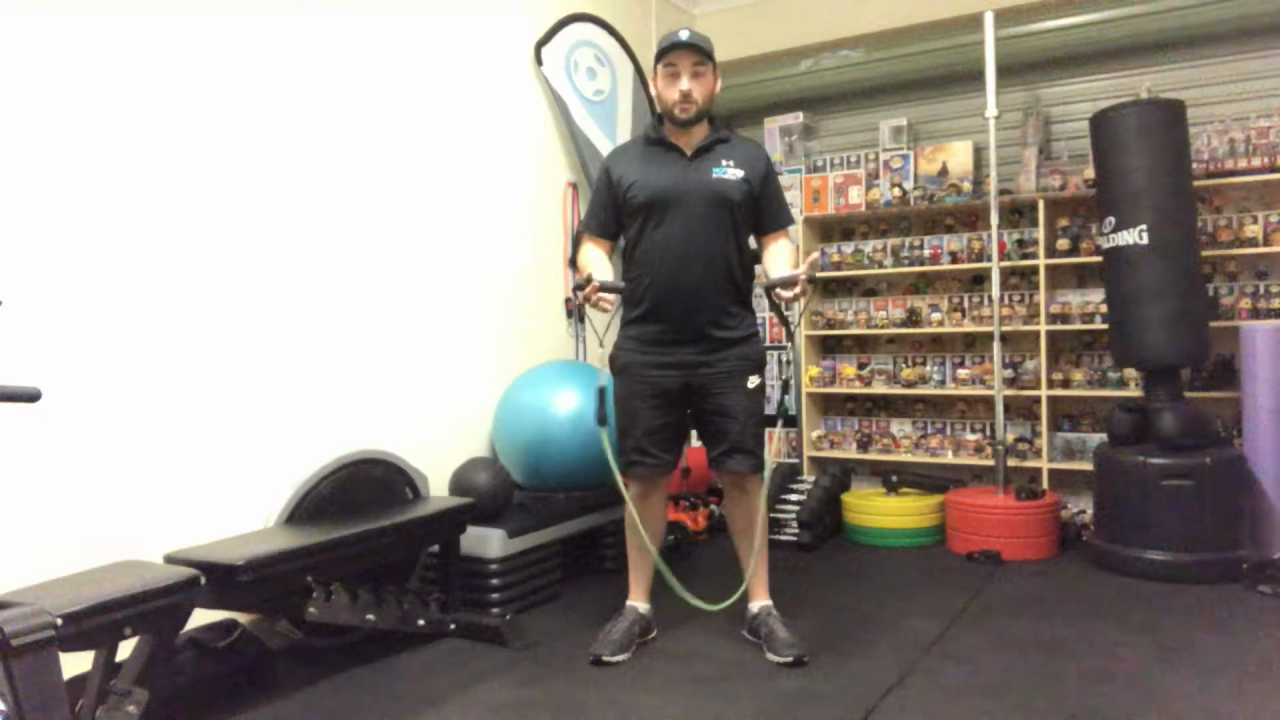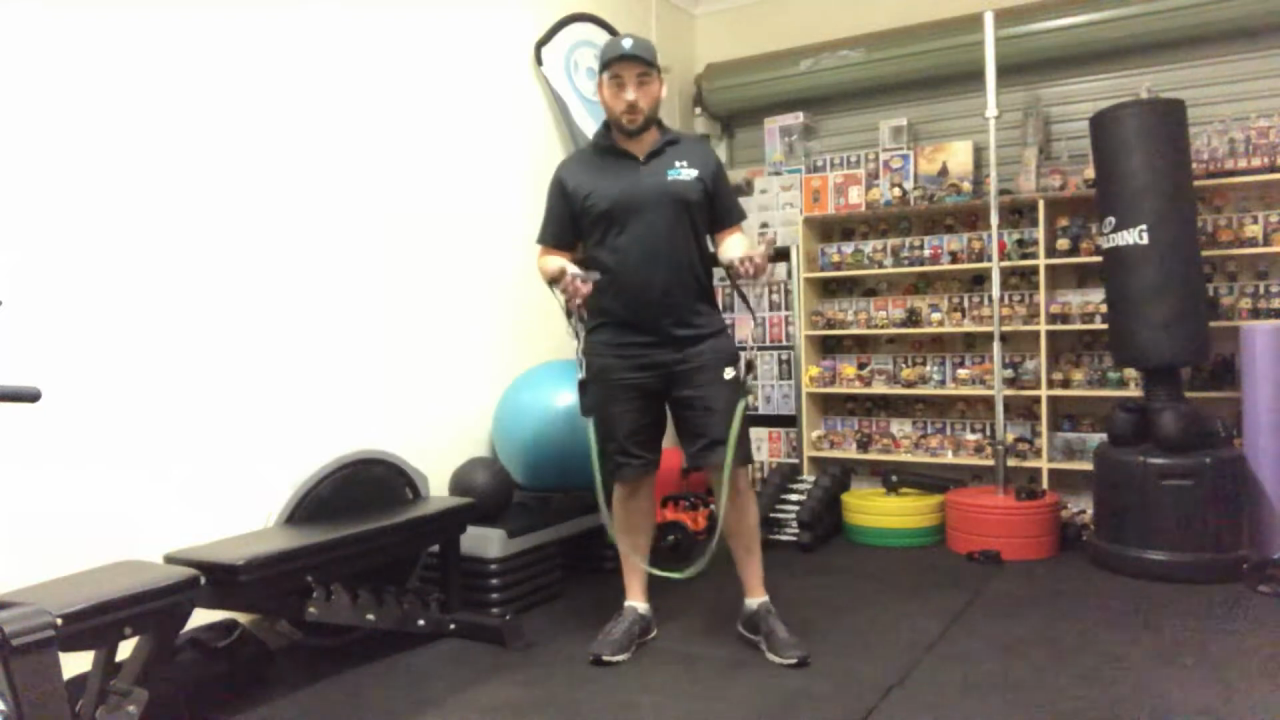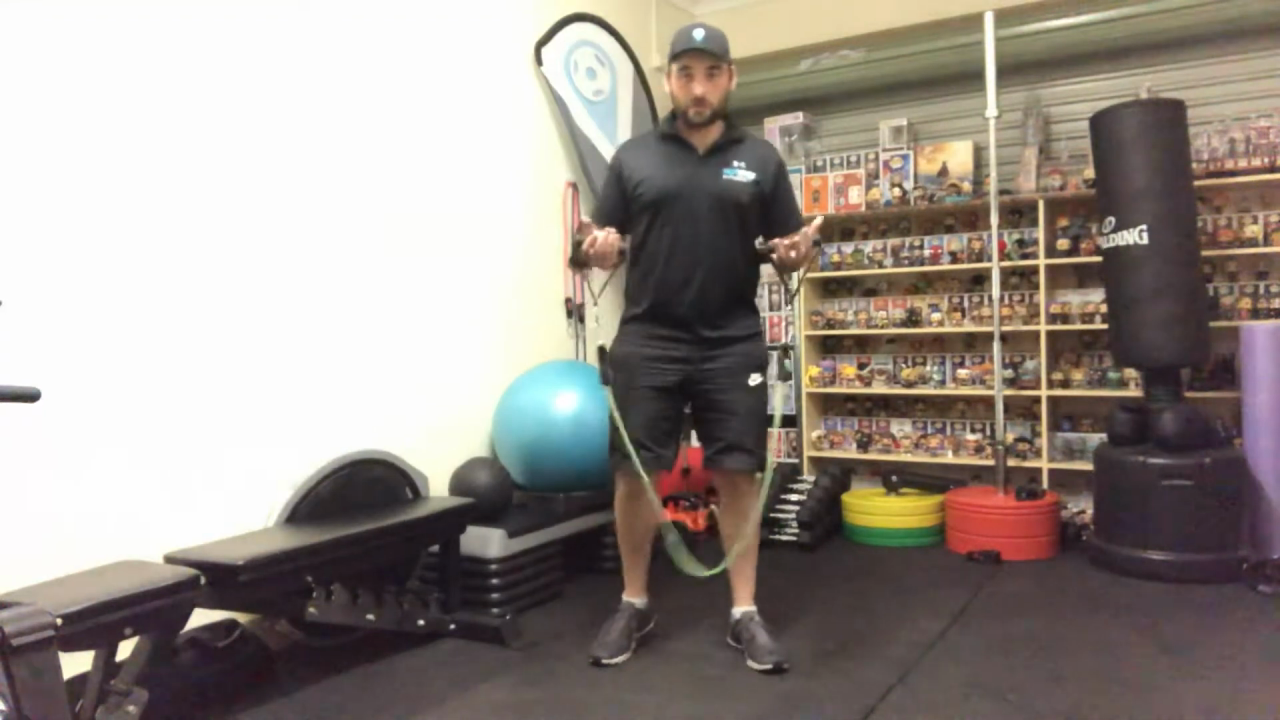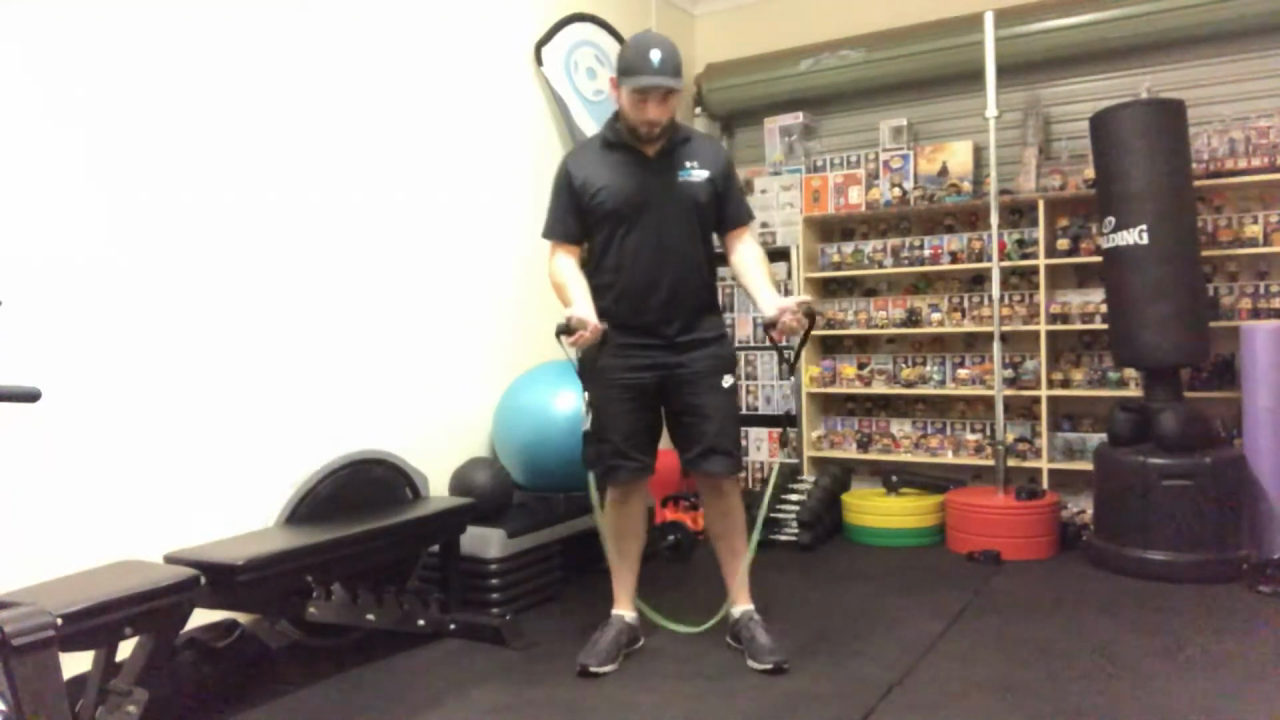
dt=0.7s
person 1, frame 1
left shoulder: (748, 159)
right shoulder: (623, 163)
left elbow: (774, 237)
right elbow: (595, 242)
left wrist: (784, 276)
right wrist: (596, 278)
left hip: (729, 349)
right hip: (645, 350)
left knee: (742, 473)
right knee: (644, 476)
left ankle: (760, 608)
right ankle: (638, 609)
person 1, frame 2
left shoulder: (698, 158)
right shoulder: (576, 172)
left elbow: (726, 232)
right elbow: (551, 254)
left wrist: (742, 257)
right wrist: (563, 275)
left hip: (700, 341)
right hip: (617, 352)
left knee: (728, 468)
right knee: (630, 477)
left ankle: (757, 605)
right ankle: (636, 608)
person 1, frame 3
left shoulder: (760, 159)
right shoulder: (634, 156)
left elbow: (786, 242)
right elbow: (604, 235)
left wrist: (797, 252)
right wrist: (600, 249)
left hip: (732, 343)
right hip: (648, 339)
left knee: (738, 473)
right knee: (634, 472)
left ankle: (744, 614)
right ankle: (634, 603)
person 1, frame 4
left shoulder: (708, 156)
right shoulder: (583, 165)
left elbow: (738, 238)
right elbow: (564, 253)
left wrist: (769, 301)
right wrist: (580, 309)
left hip: (700, 345)
right hip: (618, 352)
left knee: (718, 476)
right knee: (623, 481)
left ankle: (742, 612)
right ankle: (623, 616)
